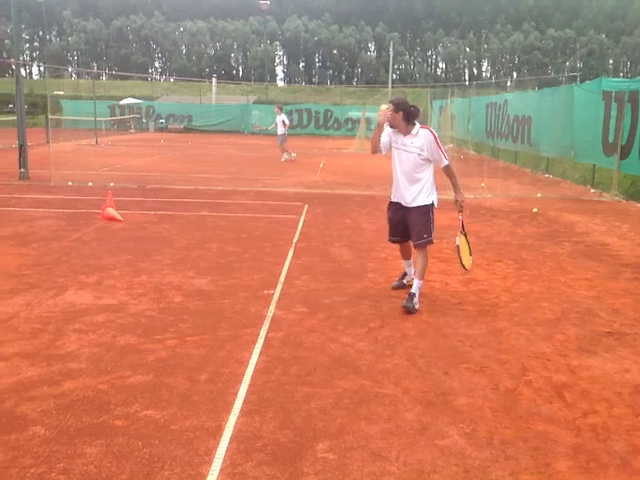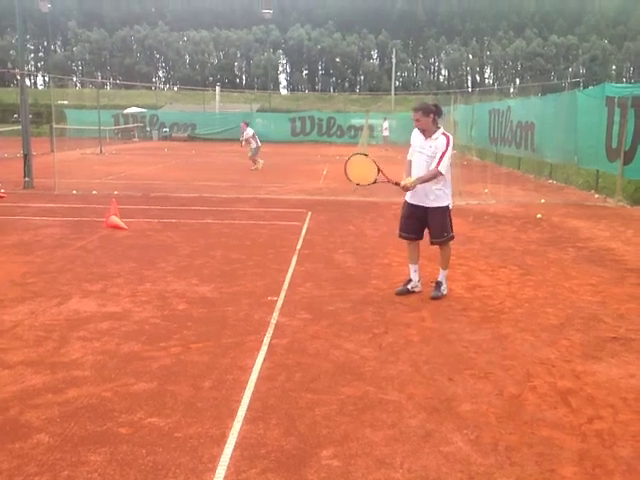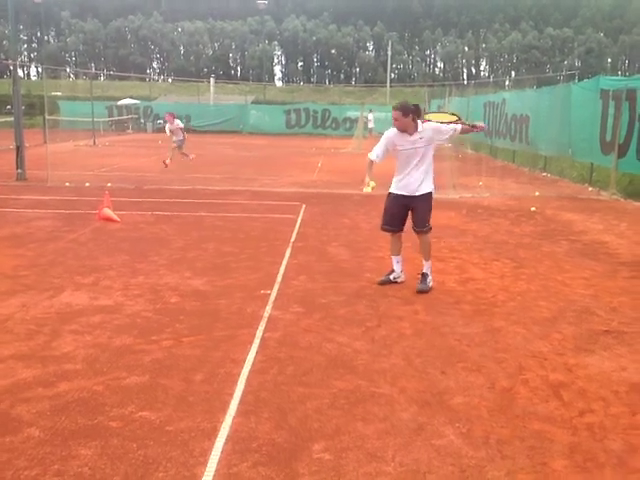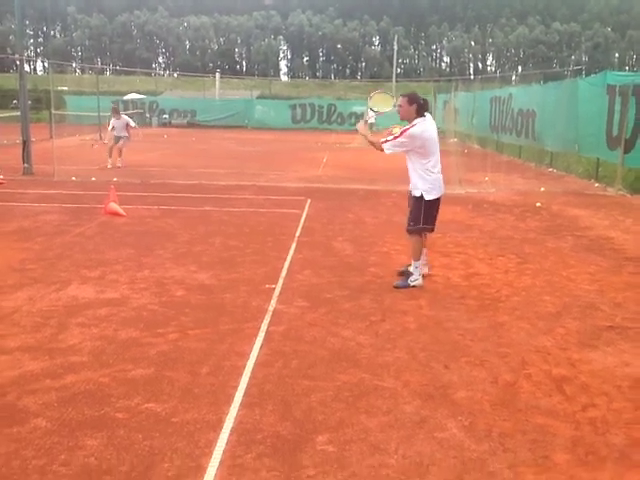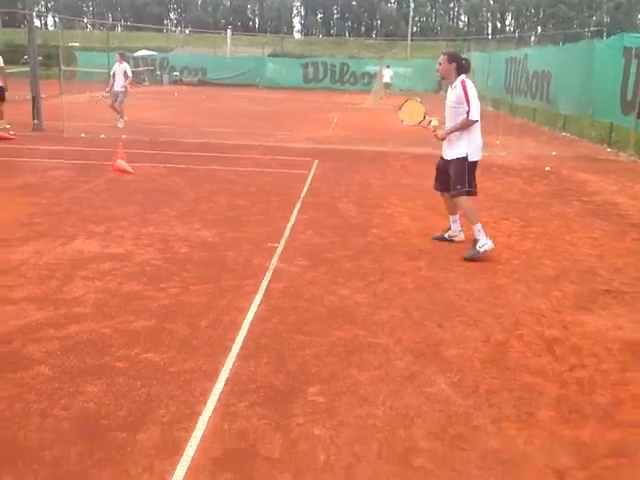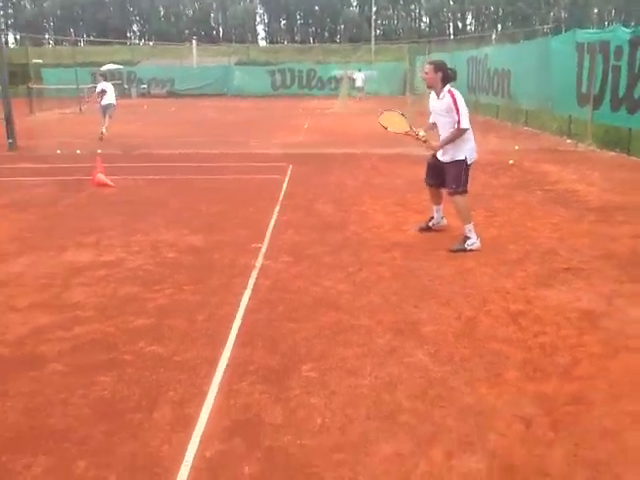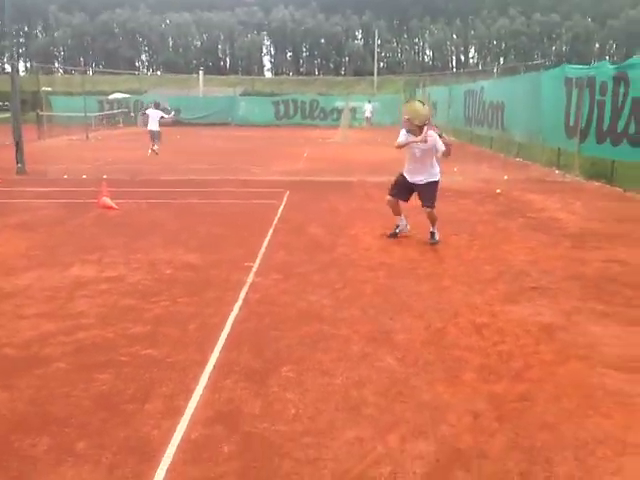
dt=0.7s
person 1, frame 1
left shoulder: (427, 135)
right shoulder: (391, 133)
left elbow: (444, 164)
right elbow: (375, 150)
left wrist: (457, 191)
right wrist: (379, 125)
left hip: (421, 200)
right hip: (399, 198)
left knee: (420, 245)
right knee: (401, 239)
left ankle: (414, 294)
right ankle: (409, 274)
person 1, frame 2
left shoulder: (445, 139)
right shoulder: (415, 134)
left elbow: (438, 170)
left wrist: (415, 182)
right wrist: (406, 178)
left hip: (438, 201)
right hip: (414, 199)
left knee: (442, 242)
right knee: (411, 239)
left ankle: (442, 282)
right ankle: (414, 281)
person 1, frame 3
left shoulder: (432, 129)
right shoulder: (391, 135)
left elbow: (458, 129)
right elbow: (374, 156)
left wrist: (473, 127)
right wrist: (368, 176)
left hip: (422, 190)
right hip: (398, 189)
left knee: (422, 231)
right knee: (393, 231)
left ankle: (426, 274)
right ankle: (397, 271)
person 1, frame 4
left shoulder: (414, 131)
right shoulder: (426, 119)
left elbow: (381, 146)
left wrist: (363, 131)
right wrist: (398, 134)
left hip: (425, 188)
right hip: (425, 184)
left knee: (415, 230)
right knee: (418, 228)
left ankle: (414, 276)
right ankle: (418, 265)
person 1, frame 5
left shoulder: (464, 85)
right shoulder: (452, 87)
left elbow: (473, 117)
left wrist: (447, 131)
right wrist: (442, 128)
left hip: (464, 151)
right hip: (452, 149)
left knee: (460, 194)
right knee: (444, 190)
left ankle: (482, 240)
right ankle: (455, 230)
person 1, frame 6
left shoulder: (452, 96)
right shoulder: (432, 97)
left elbow: (463, 126)
left wrist: (440, 144)
right wrist: (422, 132)
left hip: (460, 152)
right hip: (444, 152)
left knee: (456, 194)
right knee: (432, 184)
left ankle: (472, 239)
right ankle: (438, 220)
person 1, frame 7
left shoulder: (432, 135)
right shoulder: (406, 132)
left elbow: (444, 152)
right elbow: (397, 145)
left wrist: (447, 150)
right wrist: (415, 140)
left hip: (429, 177)
right hip: (409, 175)
left knee: (428, 209)
right knee: (391, 199)
left ankle: (434, 231)
right ankle: (402, 226)
